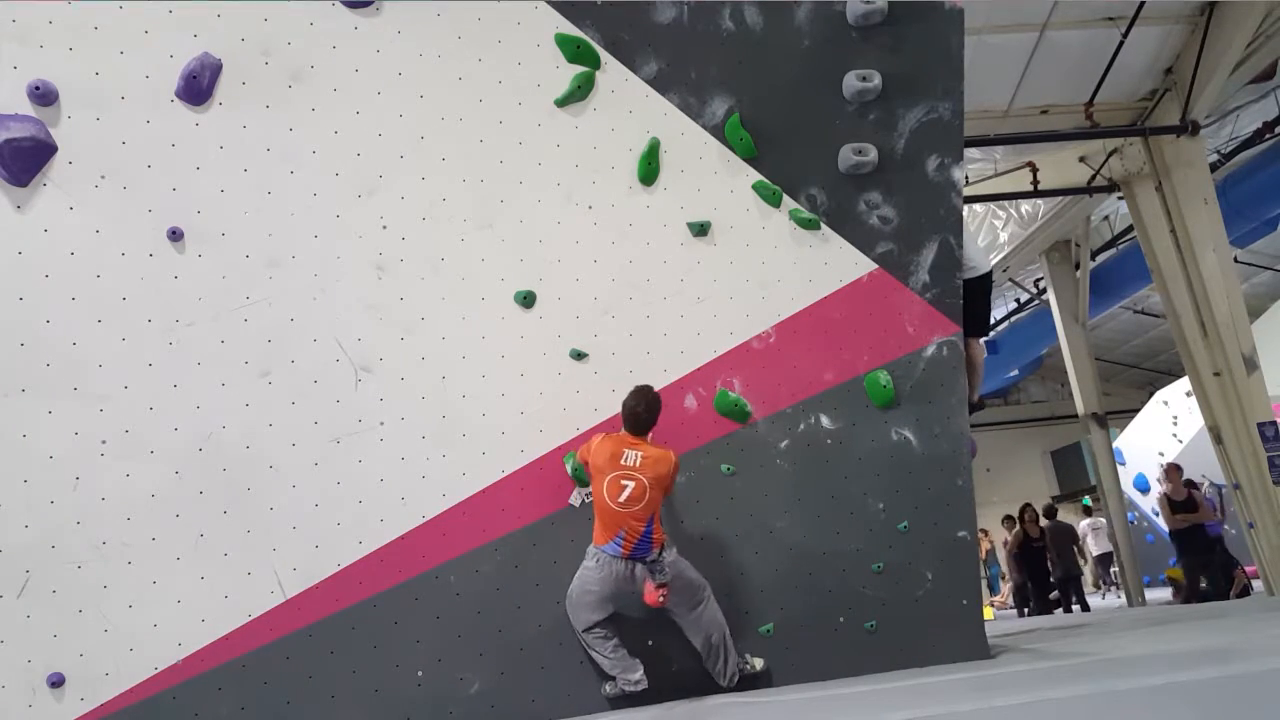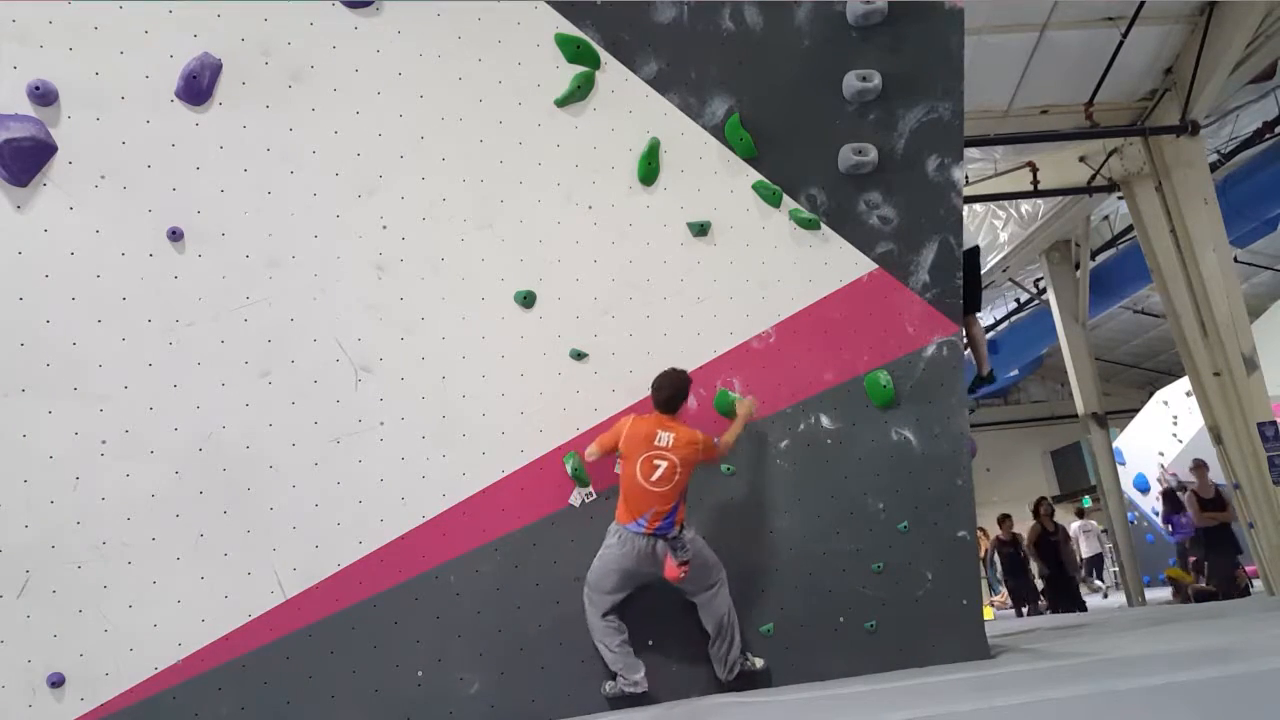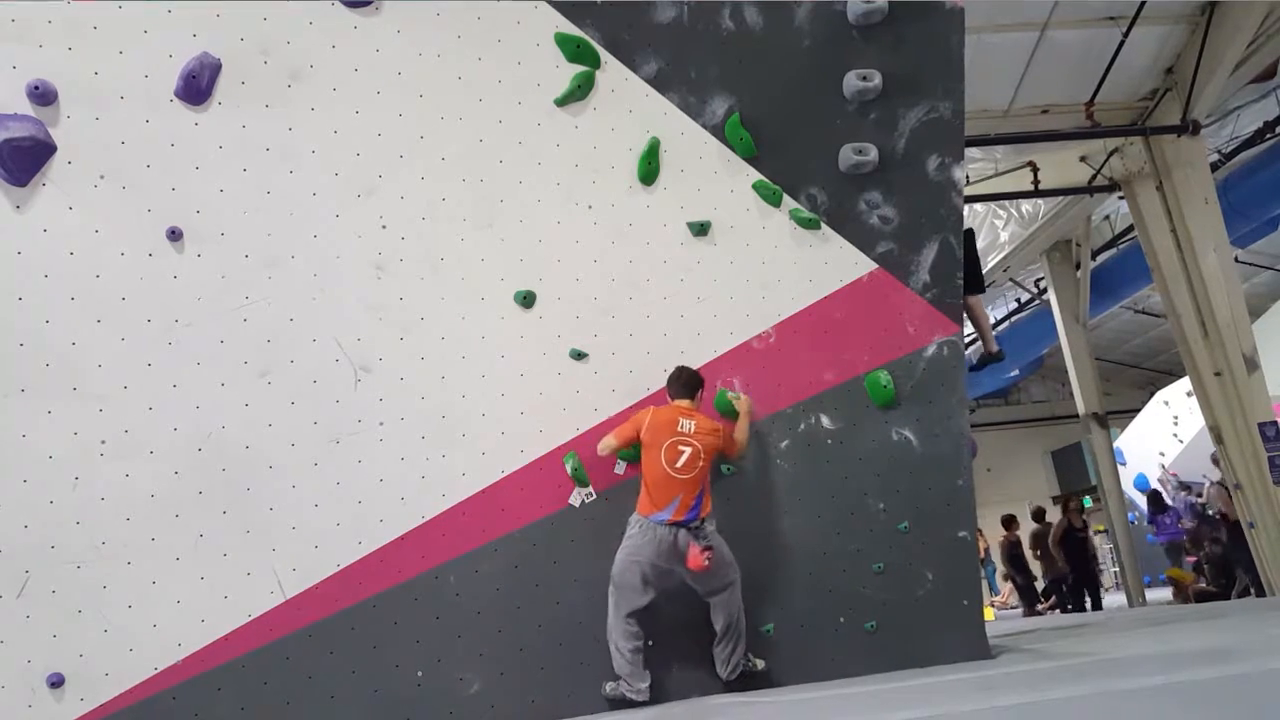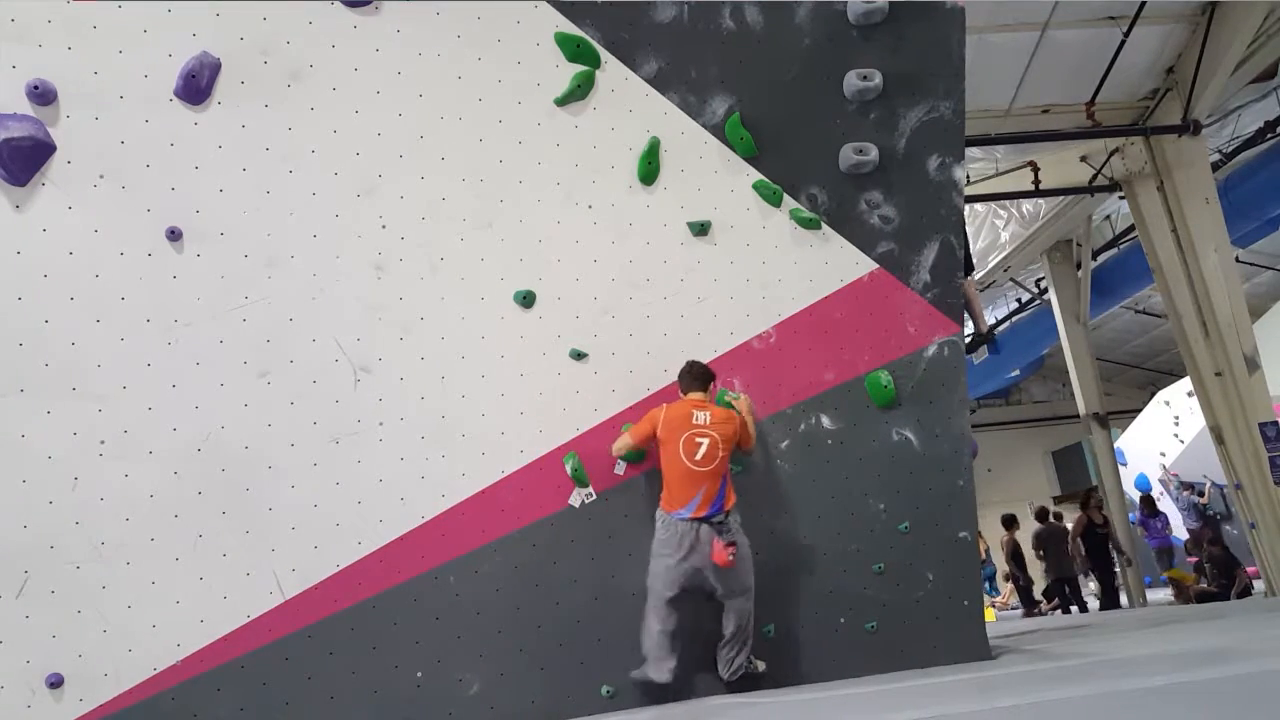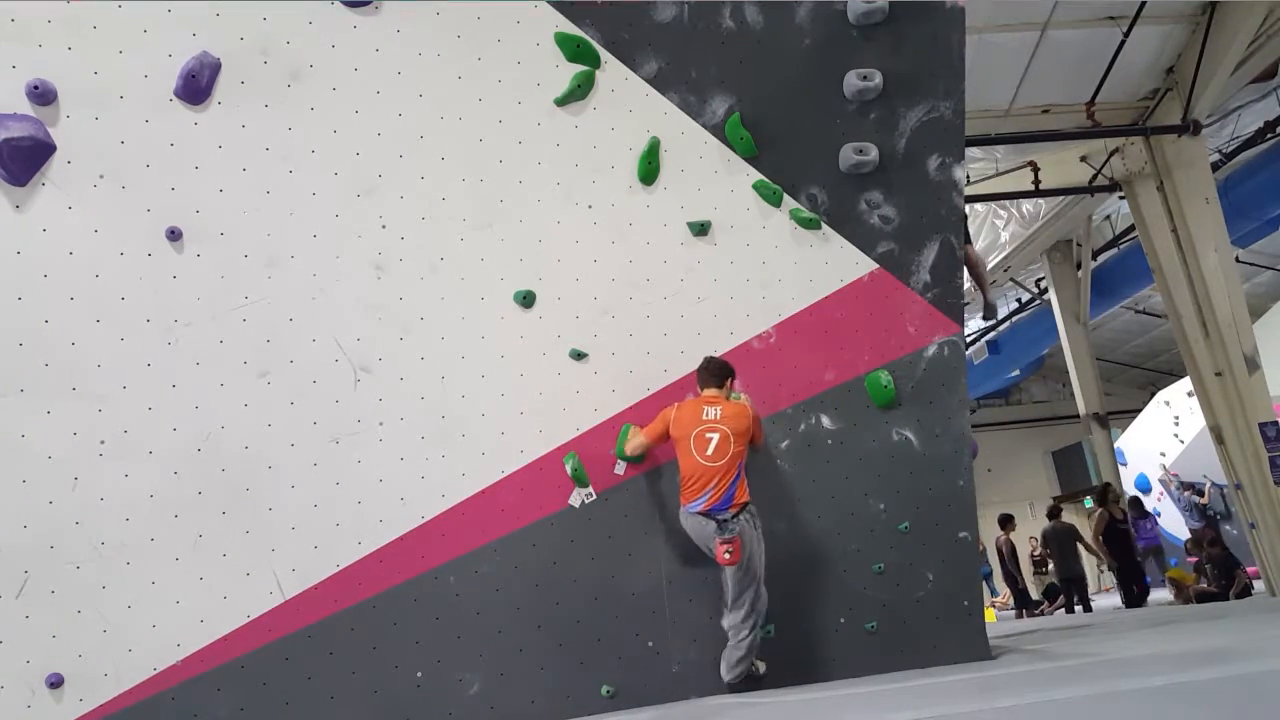
dt=0.4s
person 1, frame 1
left shoulder: (600, 445)
right shoulder: (665, 460)
left elbow: (579, 457)
left hip: (606, 561)
right hip: (654, 560)
left knee: (581, 614)
right knee: (699, 601)
left ankle: (629, 678)
right ankle: (730, 671)
person 1, frame 2
left shoulder: (630, 427)
right shoulder: (693, 440)
left elbow: (590, 455)
right elbow: (723, 448)
right wrist: (743, 417)
left hip: (627, 539)
right hip: (672, 541)
left knee: (597, 601)
right knee: (713, 586)
left ankle: (629, 678)
right ankle: (731, 665)
person 1, frame 3
left shoulder: (649, 418)
right shoulder: (714, 429)
left elbow: (603, 449)
right elbow: (737, 448)
left wrist: (630, 437)
right wrist: (744, 413)
left hip: (649, 530)
right hip: (695, 532)
left knee: (623, 606)
right knee: (726, 590)
left ankle: (632, 685)
right ankle: (732, 666)
person 1, frame 4
left shoulder: (663, 414)
right shoulder: (731, 418)
left elbow: (618, 450)
right elbow: (749, 444)
left wrist: (633, 434)
right wrist: (746, 413)
left hip: (675, 523)
right hip: (720, 524)
left knee: (662, 595)
right knee: (738, 595)
left ankle: (658, 667)
right ankle: (734, 667)
person 1, frame 5
left shoulder: (676, 413)
right shoulder: (744, 413)
left elbow: (632, 450)
right elbow: (758, 442)
left wrist: (633, 434)
left hip: (692, 516)
right hip: (734, 518)
left knee: (737, 573)
right knee: (748, 596)
left ankle: (732, 622)
right ankle: (737, 670)
